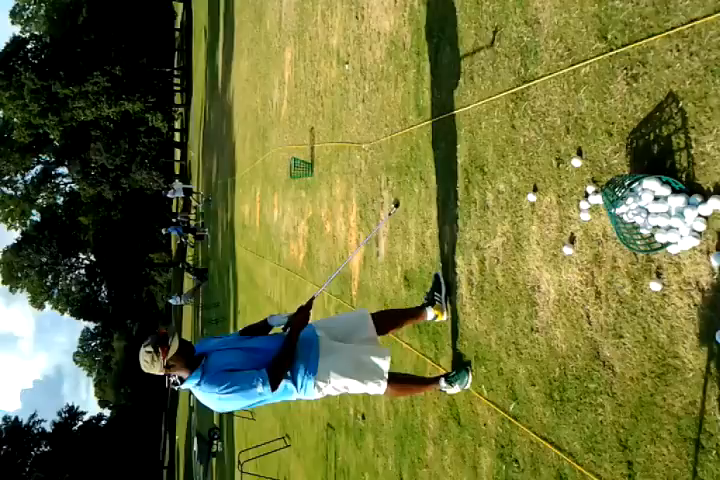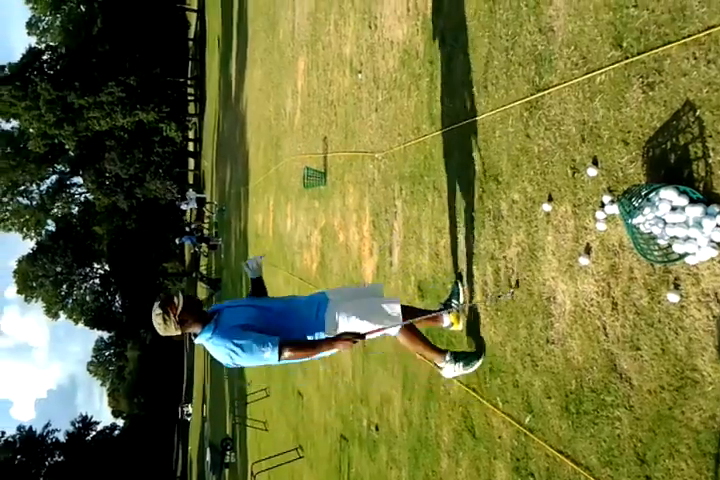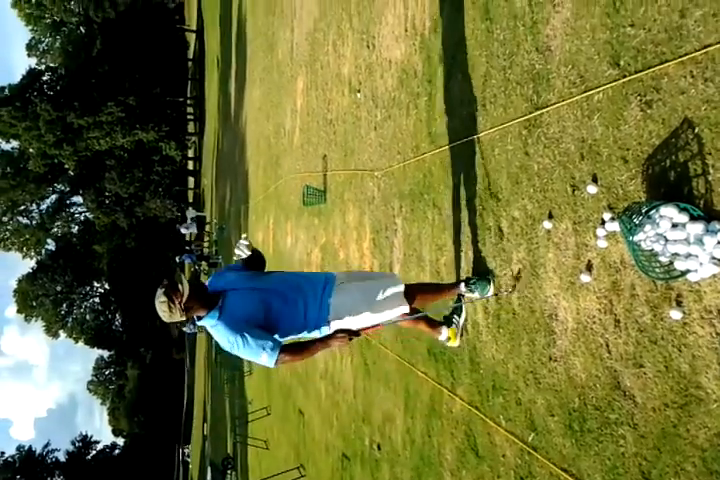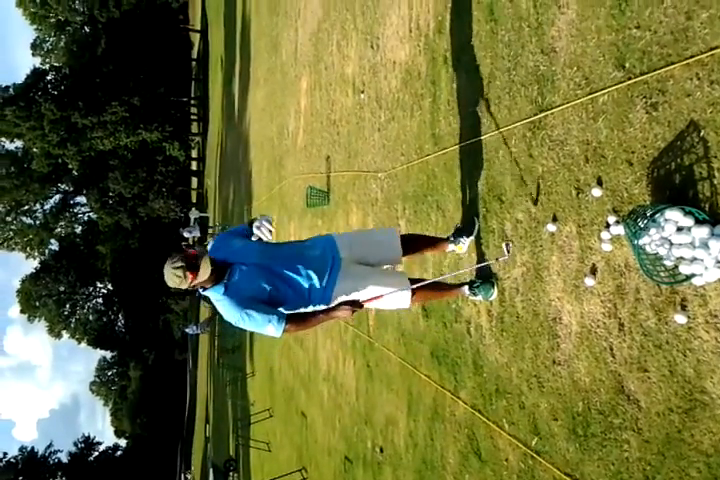
dt=0.5s
person 1, frame 1
left shoulder: (200, 350)
right shoulder: (216, 392)
right elbow: (273, 381)
left wrist: (268, 323)
right wrist: (293, 330)
left hip: (309, 337)
right hip: (315, 372)
left knee: (376, 321)
right knee: (384, 380)
left ankle: (429, 311)
right ankle: (442, 383)
person 1, frame 2
left shoulder: (215, 314)
right shoulder: (227, 344)
right elbow: (285, 352)
left wrist: (254, 276)
right wrist: (333, 344)
left hip: (317, 304)
right hip: (323, 326)
left knee: (389, 308)
right knee: (393, 318)
left ankle: (444, 316)
right ankle: (445, 361)
person 1, frame 3
left shoulder: (217, 279)
right shoulder: (230, 334)
left elbow: (256, 267)
right elbow: (280, 355)
right wrist: (328, 342)
left hip: (324, 283)
right hip: (330, 311)
left knee: (396, 301)
right knee: (409, 296)
left ankle: (445, 331)
right ankle: (463, 288)
person 1, frame 4
left shoulder: (219, 246)
right shoulder: (232, 305)
left elbow: (250, 233)
right elbow: (284, 324)
left wrist: (258, 226)
right wrist: (332, 313)
left hip: (328, 249)
right hip: (334, 288)
left knee: (400, 241)
right knee: (410, 289)
left ankle: (451, 243)
right ankle: (466, 289)
